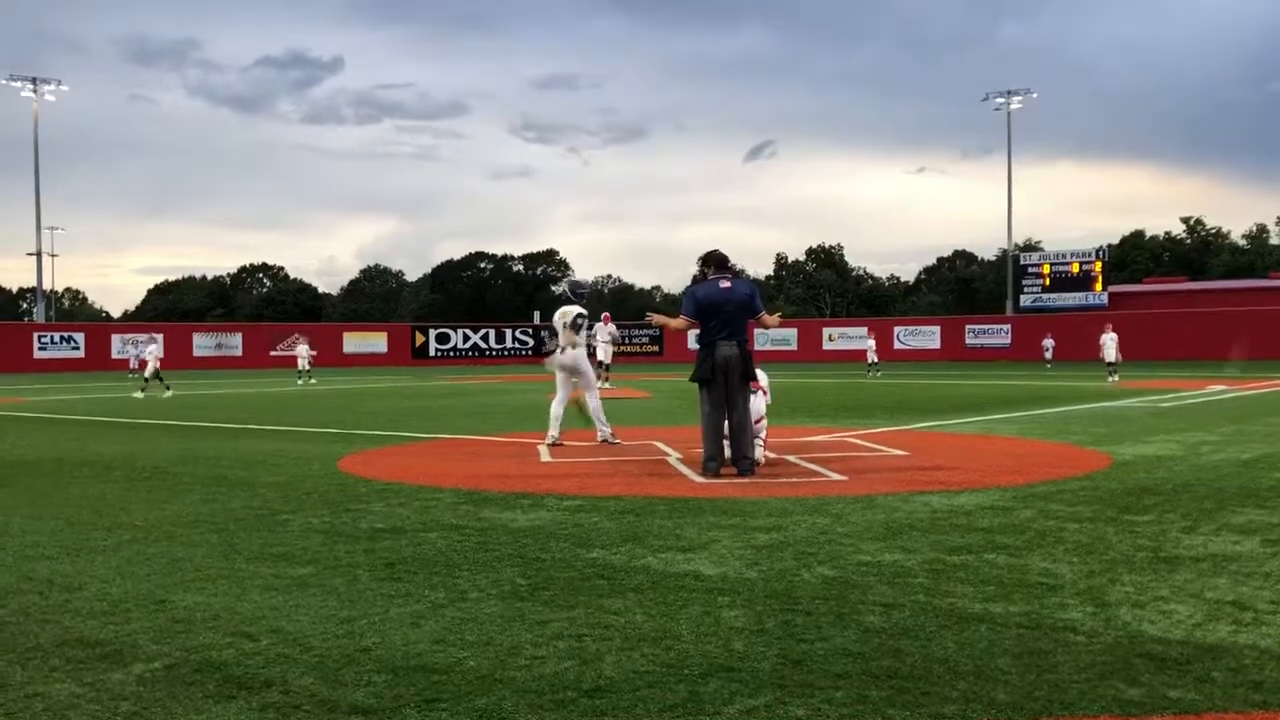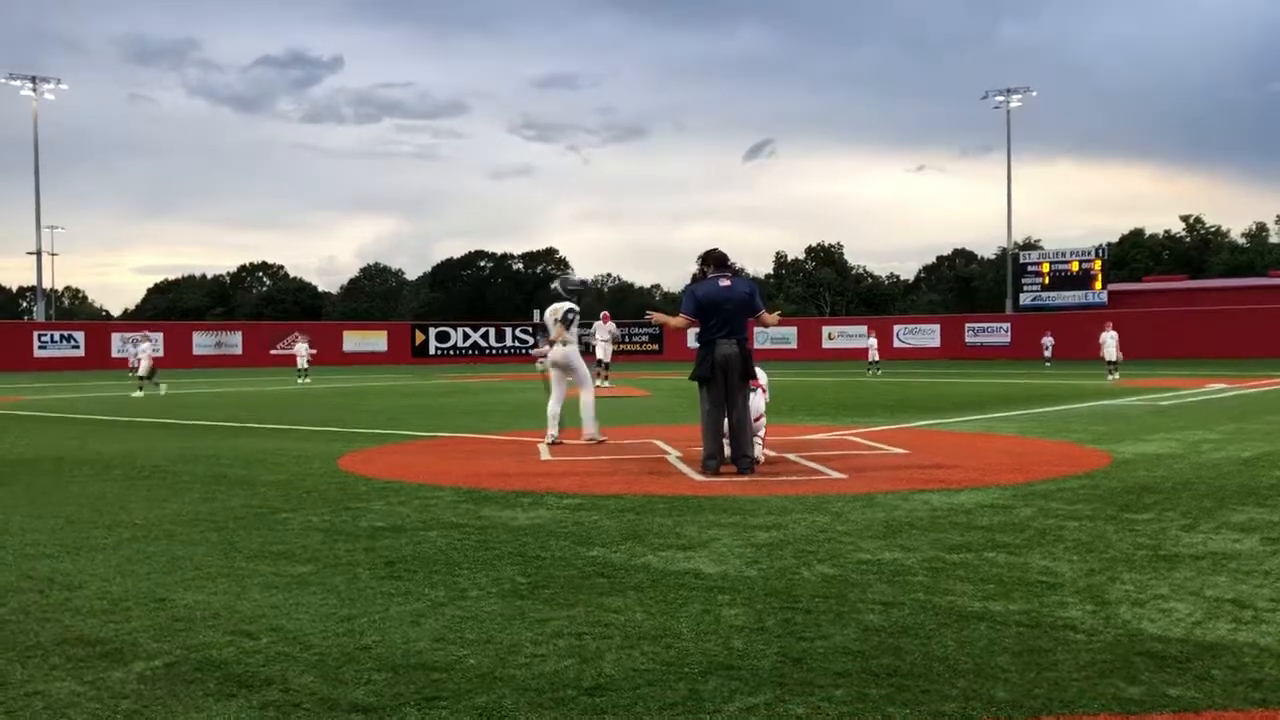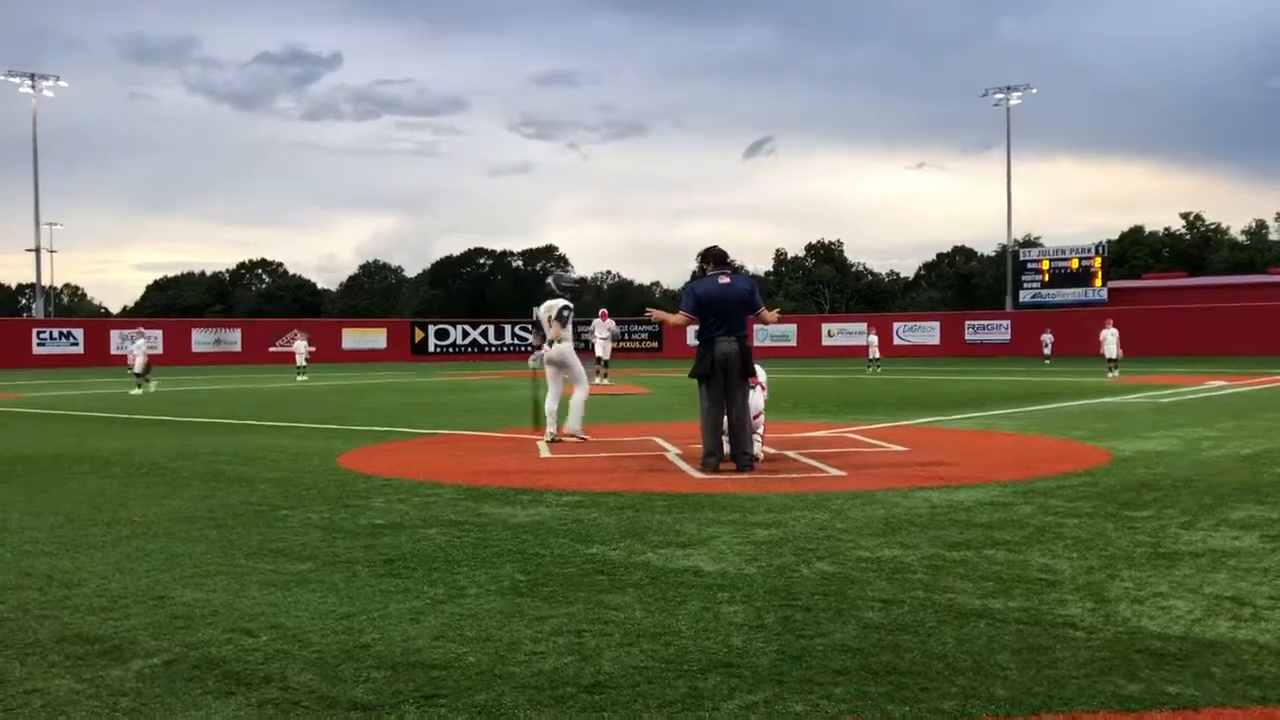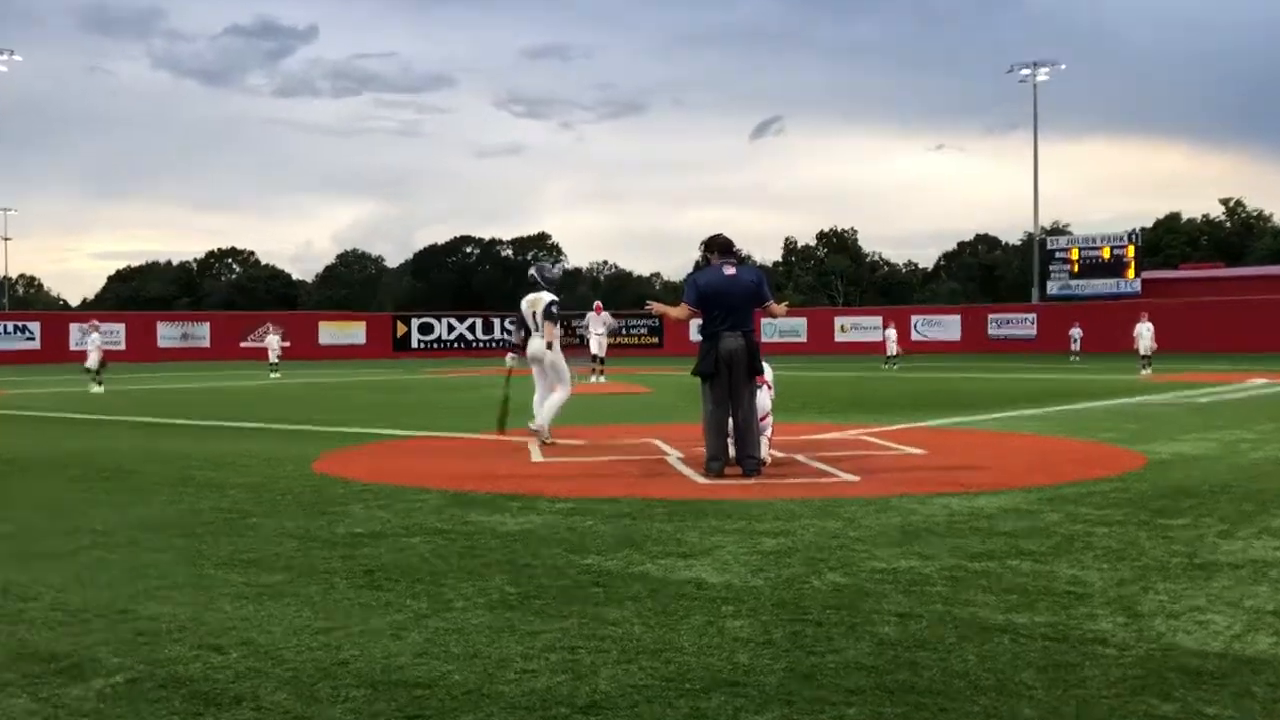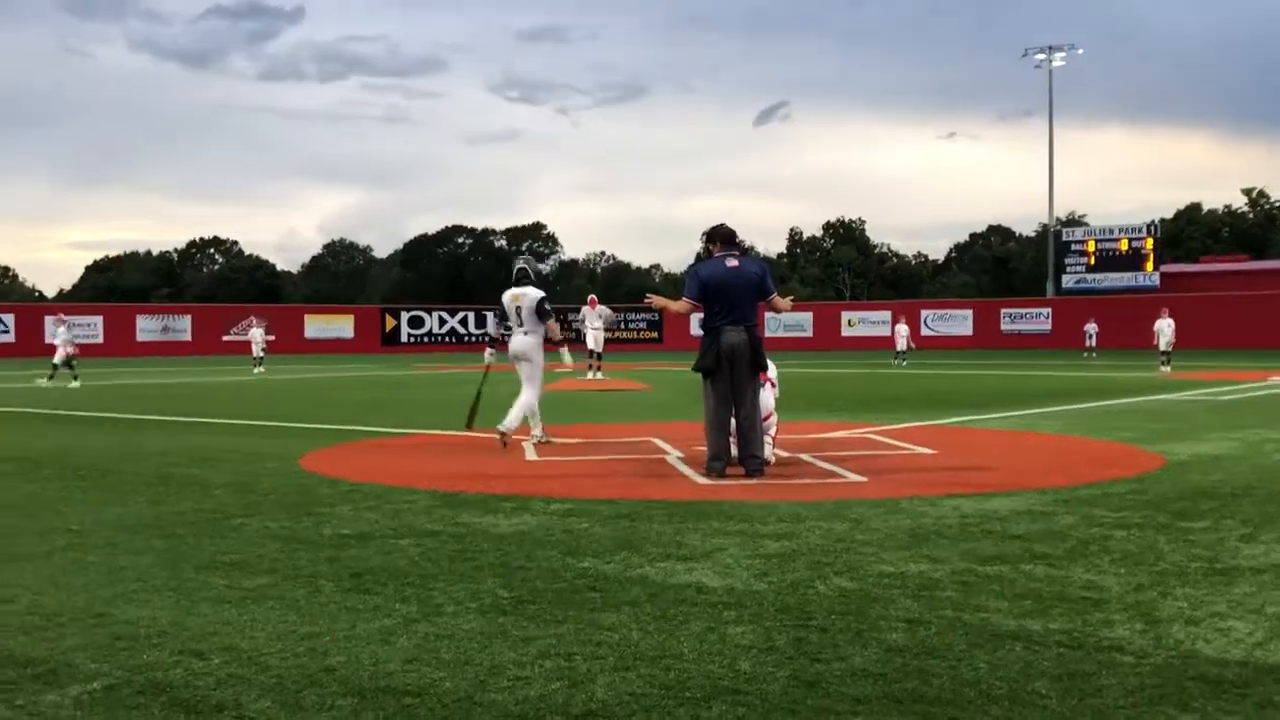
dt=0.1s
person 1, frame 1
left shoulder: (697, 291)
right shoulder: (748, 287)
left elbow: (682, 325)
right elbow: (765, 322)
left wrist: (663, 320)
right wrist: (774, 320)
left hip: (711, 355)
right hip: (738, 354)
left knee: (712, 411)
right knee: (740, 410)
left ankle: (712, 464)
right ankle: (745, 463)
person 1, frame 2
left shoulder: (697, 289)
right shoulder: (747, 286)
left elbow: (682, 323)
right elbow: (765, 321)
left wrist: (663, 319)
right wrist: (773, 319)
left hip: (711, 354)
right hip: (738, 352)
left knee: (712, 409)
right knee: (740, 408)
left ankle: (711, 462)
right ankle: (744, 462)
person 1, frame 3
left shoulder: (696, 287)
right shoulder: (747, 283)
left elbow: (682, 320)
right elbow: (764, 318)
left wrist: (662, 316)
right wrist: (773, 317)
left hip: (711, 351)
right hip: (738, 349)
left knee: (711, 407)
right knee: (739, 406)
left ankle: (711, 460)
right ankle: (744, 460)
person 1, frame 4
left shoulder: (700, 278)
right shoulder: (754, 274)
left elbow: (684, 314)
right elbow: (773, 311)
left wrist: (663, 309)
right wrist: (782, 310)
left hip: (715, 347)
right hip: (744, 345)
left knee: (715, 407)
right knee: (746, 406)
left ankle: (715, 463)
right ankle: (750, 463)
person 1, frame 5
left shoulder: (701, 269)
right shoulder: (757, 266)
left elbow: (685, 308)
right elbow: (776, 305)
left wrist: (663, 303)
right wrist: (786, 304)
left hip: (717, 342)
right hip: (747, 340)
left knee: (717, 404)
right knee: (749, 403)
left ankle: (717, 463)
right ankle: (754, 462)
person 2, frame 1
left shoulder: (558, 313)
right shoulder: (580, 312)
left elbow: (556, 338)
right elbow: (571, 333)
left wrist: (556, 354)
right wrist: (559, 352)
left hip: (561, 356)
right hip: (577, 354)
left knee: (561, 396)
right knee: (592, 394)
left ankle: (552, 435)
right ankle: (604, 433)
person 2, frame 2
left shoulder: (549, 310)
right shoulder: (572, 308)
left elbow: (546, 336)
right elbow: (561, 327)
left wrist: (545, 351)
right wrist: (549, 346)
left hip: (553, 353)
right hip: (569, 351)
left knee: (556, 395)
right knee: (587, 390)
left ankle: (551, 434)
right ankle: (590, 431)
person 2, frame 3
left shoulder: (542, 308)
right shoulder: (564, 305)
left elbow: (540, 333)
right elbow: (557, 327)
left wrist: (537, 352)
right wrist: (549, 346)
left hip: (549, 351)
right hip: (563, 349)
left knee: (553, 391)
right knee: (582, 386)
left ankle: (551, 431)
right ankle: (573, 426)
person 2, frame 4
left shoulder: (525, 301)
right shoulder: (550, 299)
left elbow: (521, 329)
right elbow: (550, 325)
left wrist: (514, 351)
right wrist: (550, 349)
left hip: (532, 347)
right hip: (548, 346)
left knee: (541, 391)
right knee: (563, 388)
left ankle: (543, 432)
right ankle: (540, 424)
person 2, frame 5
left shoulder: (506, 295)
right shoulder: (537, 295)
left elbow: (498, 323)
right elbow: (549, 323)
left wrist: (491, 347)
right wrist: (560, 344)
left hip: (514, 343)
right hip: (532, 343)
left knee: (528, 388)
right knee: (531, 391)
left ankle: (536, 432)
right ankle: (508, 426)
